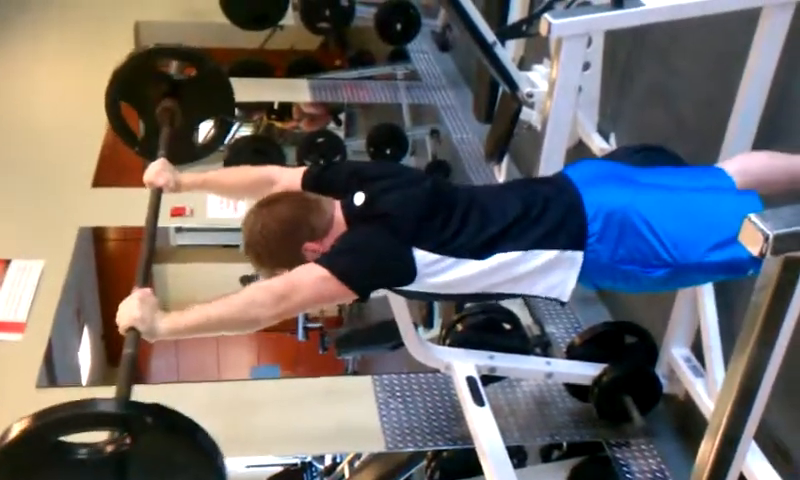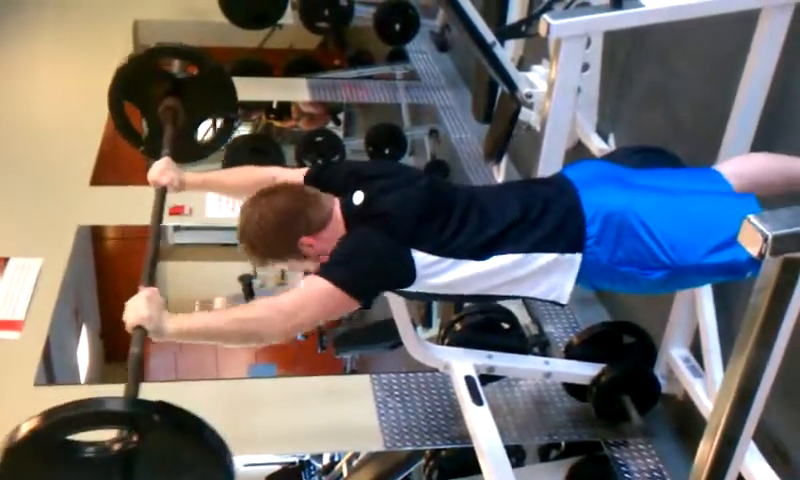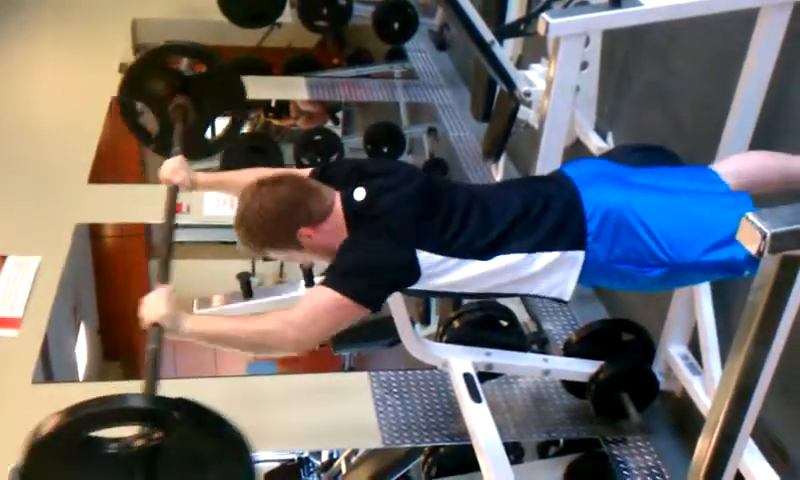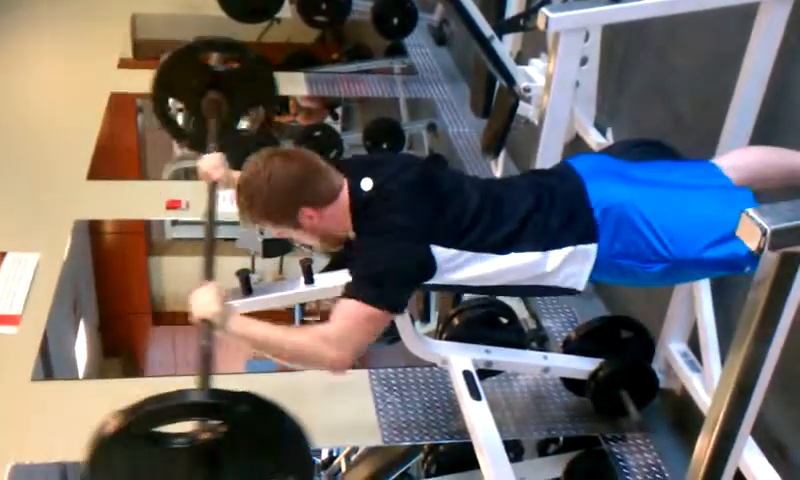
dt=0.1s
person 1, frame 1
left shoulder: (374, 243)
right shoulder: (352, 181)
left elbow: (274, 300)
right elbow: (271, 181)
left wrist: (159, 323)
right wrist: (183, 179)
left hip: (593, 236)
right hip: (578, 191)
right knee: (726, 183)
person 1, frame 2
left shoulder: (374, 245)
right shoulder: (352, 179)
left elbow: (281, 319)
right elbow: (273, 179)
left wrist: (166, 323)
right wrist: (187, 178)
left hip: (593, 238)
right hip: (578, 192)
right knee: (723, 183)
person 1, frame 3
left shoulder: (376, 244)
right shoulder: (352, 179)
left elbow: (293, 334)
right elbow: (277, 188)
left wrist: (180, 321)
right wrist: (199, 179)
left hip: (595, 235)
right hip: (574, 191)
right knee: (721, 181)
person 1, frame 4
left shoulder: (388, 244)
right shoulder: (362, 171)
left elbow: (334, 349)
right elbow: (295, 181)
left wrist: (226, 319)
right wrist: (234, 176)
left hip: (600, 233)
right hip: (581, 183)
right knee: (722, 178)
